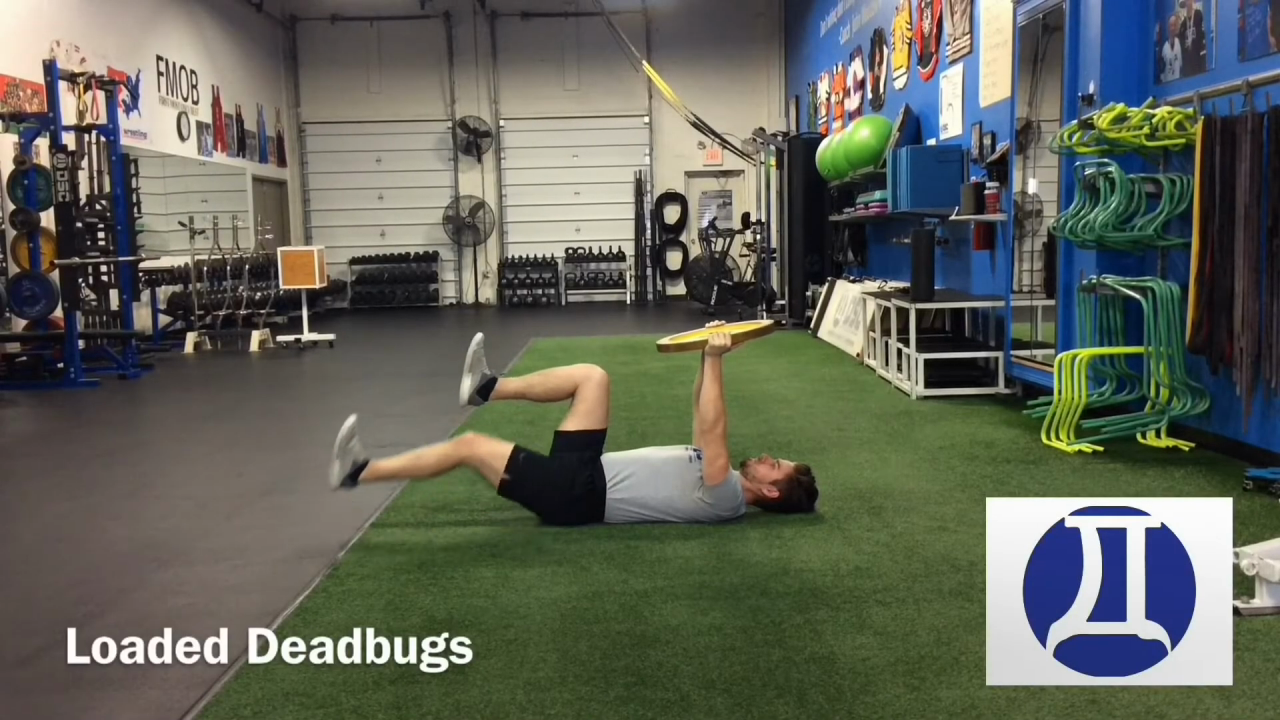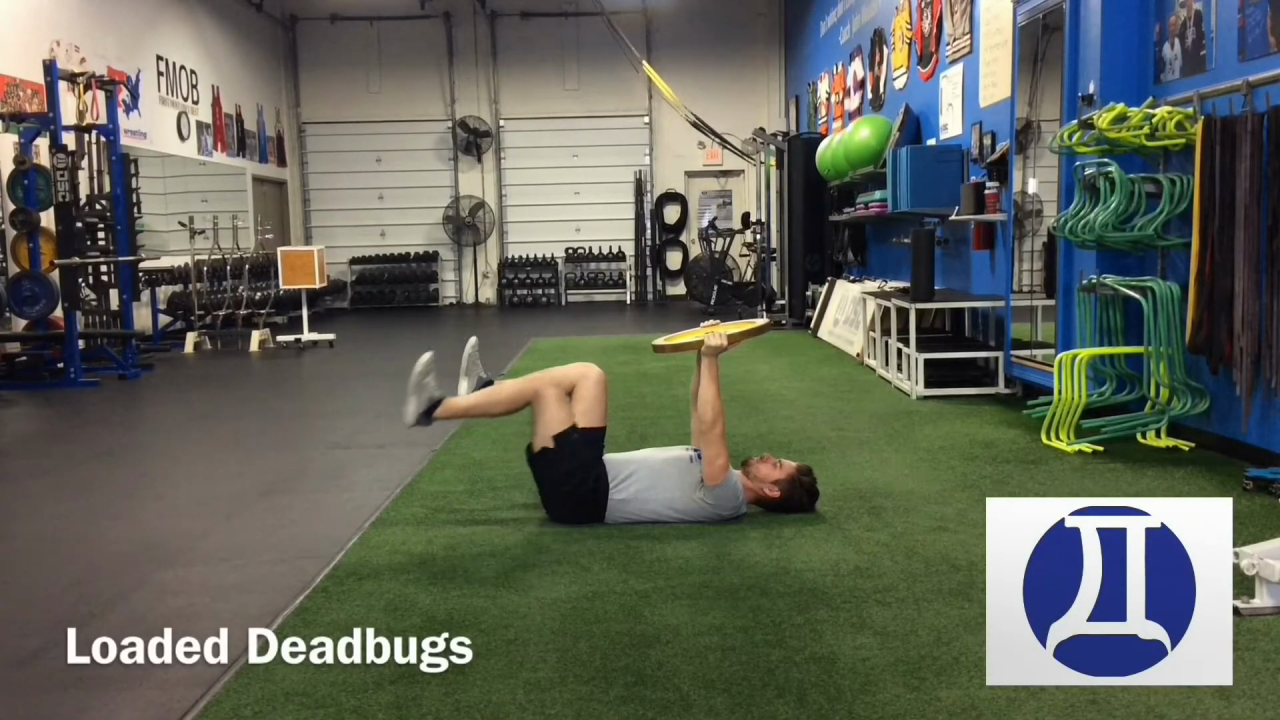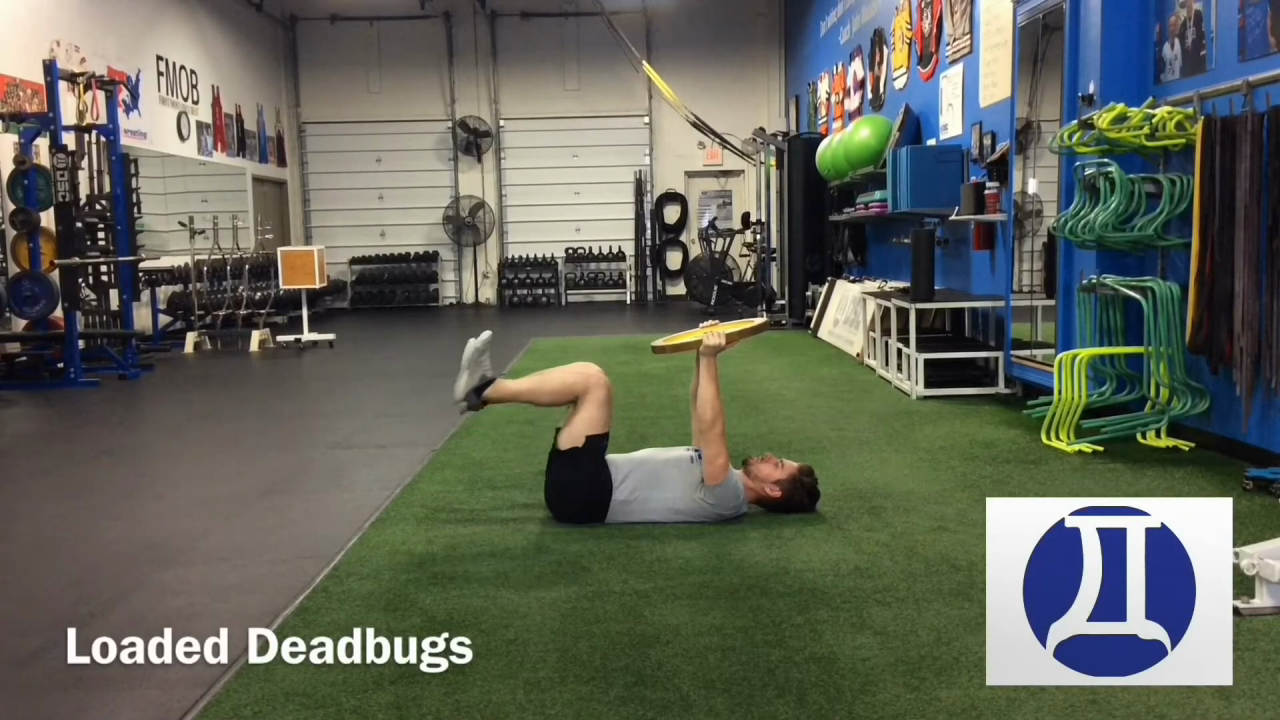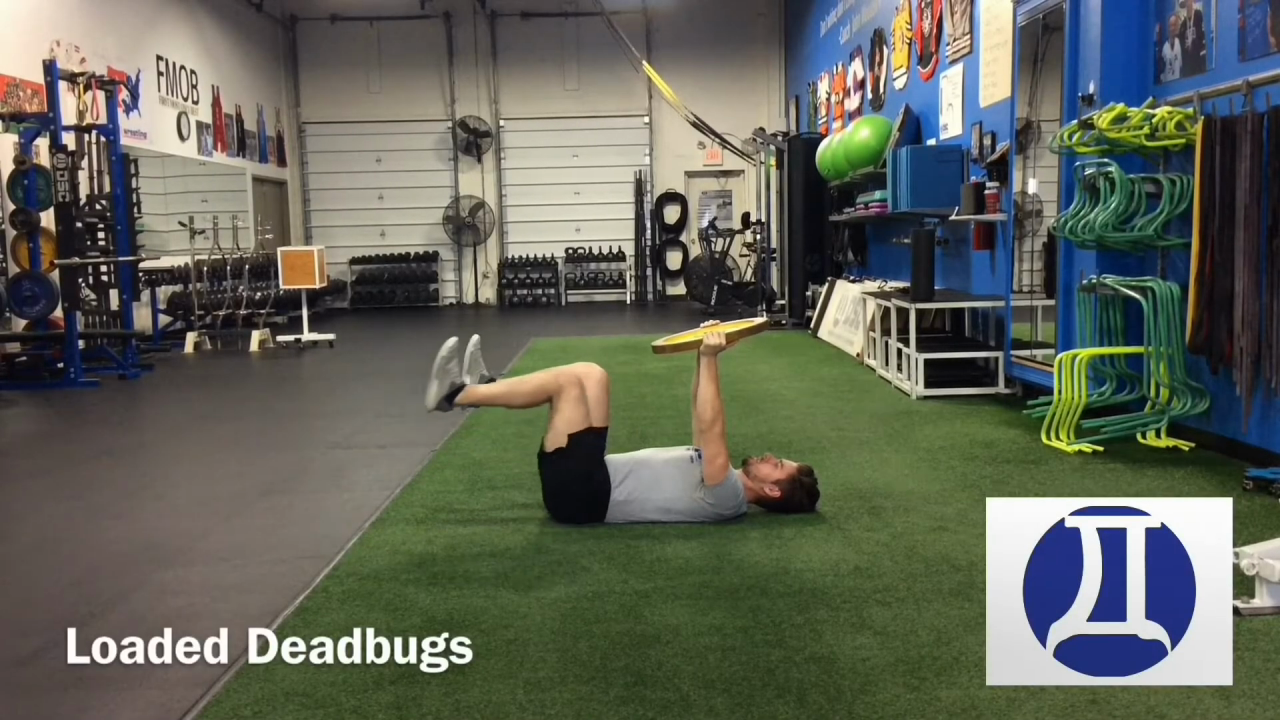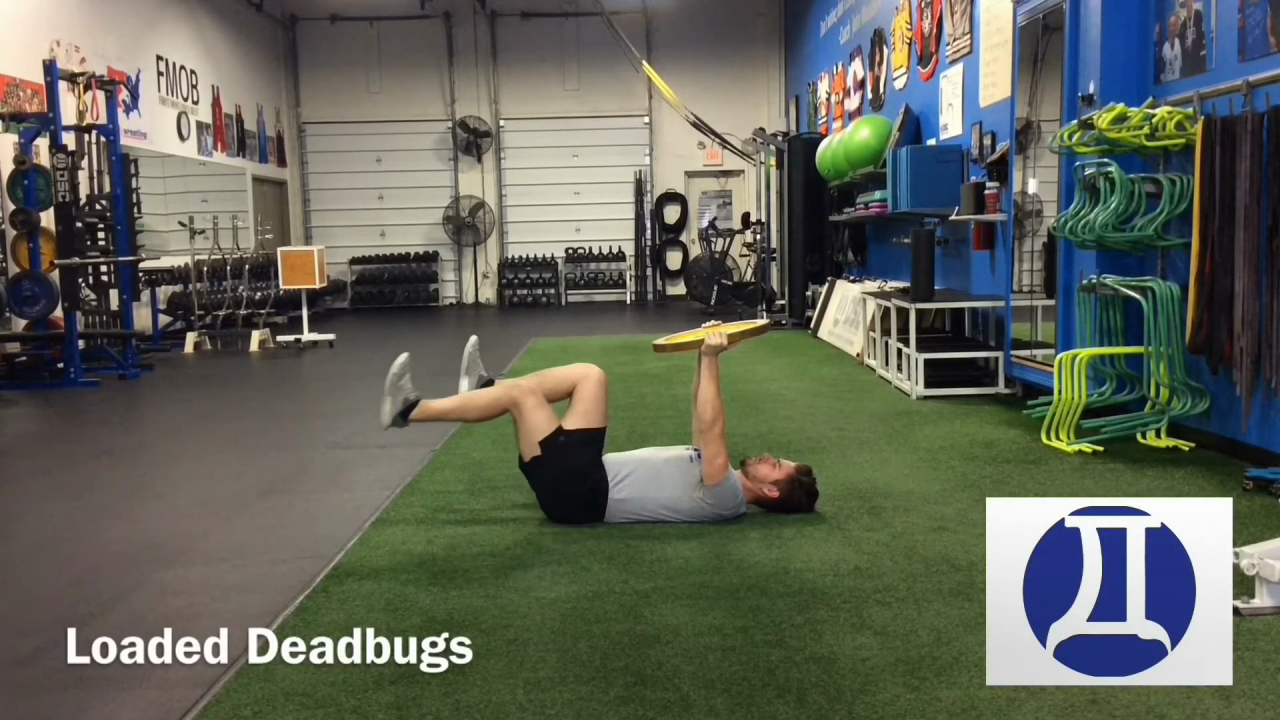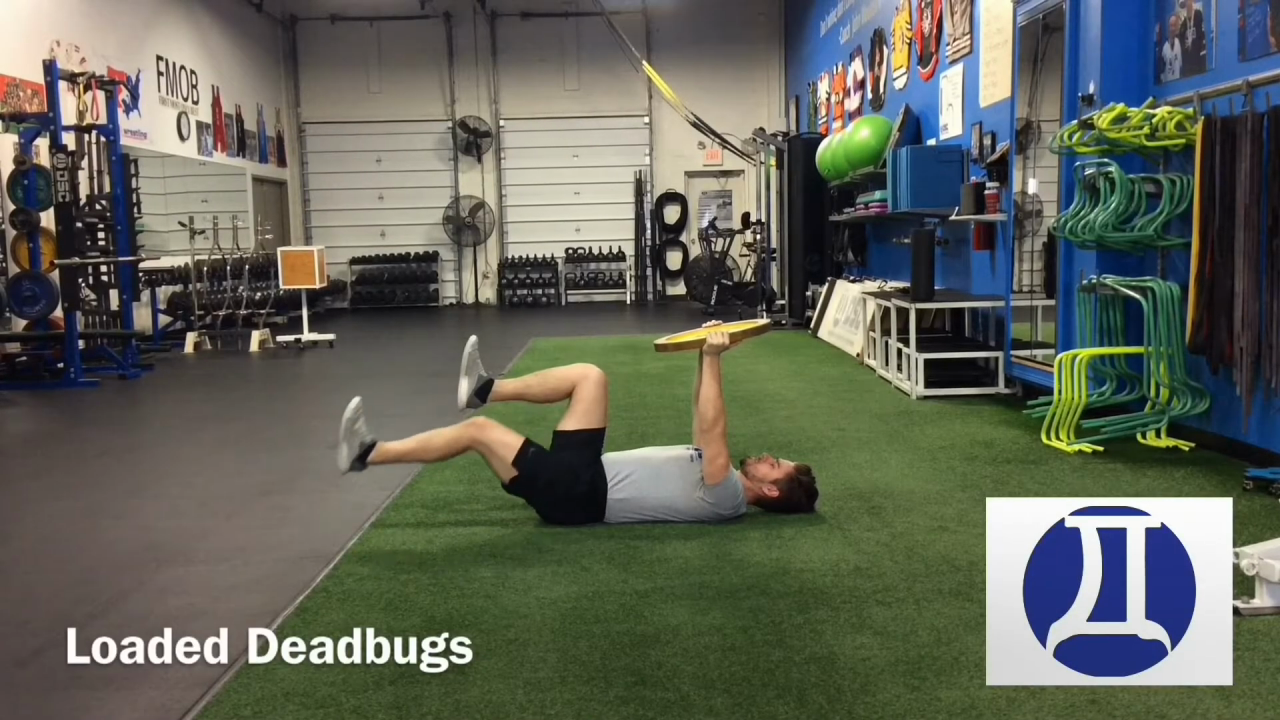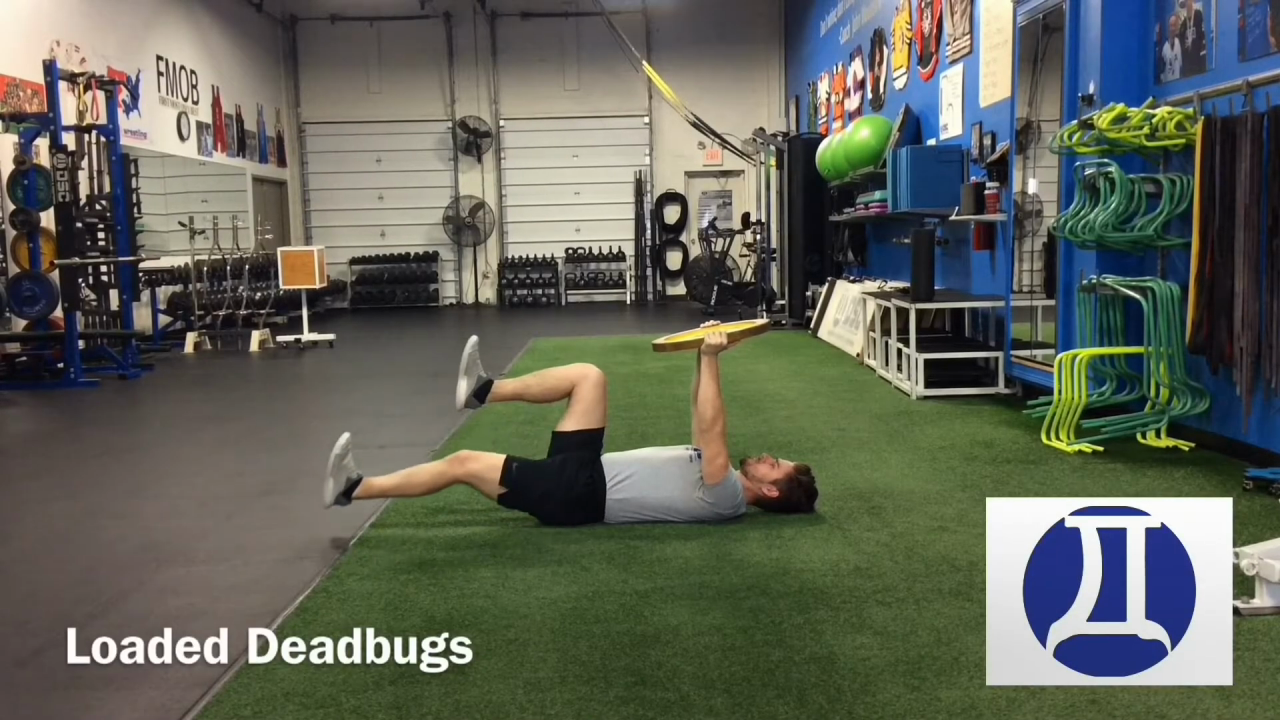
dt=0.4s
person 1, frame 1
left shoulder: (725, 496)
right shoulder: (725, 478)
left elbow: (712, 430)
right elbow: (703, 416)
left wrist: (714, 360)
right wrist: (709, 359)
left hip: (579, 494)
right hip: (586, 471)
left knee: (471, 446)
right knee: (592, 376)
left ankle: (362, 472)
right ankle: (489, 388)
person 1, frame 2
left shoulder: (726, 498)
right shoulder: (725, 479)
left elbow: (710, 430)
right elbow: (702, 422)
left wrist: (711, 361)
right wrist: (703, 360)
left hip: (582, 494)
right hip: (595, 473)
left knee: (544, 387)
right knee: (588, 374)
left ankle: (433, 409)
right ankle: (486, 391)
person 1, frame 3
left shoulder: (726, 496)
right shoulder: (727, 479)
left elbow: (710, 431)
right elbow: (704, 423)
left wrist: (709, 361)
right wrist: (704, 359)
left hip: (583, 495)
right hip: (597, 479)
left knee: (593, 383)
right knee: (588, 374)
left ankle: (484, 389)
right ankle: (491, 390)
person 1, frame 4
left shoulder: (726, 497)
right shoulder: (725, 480)
left elbow: (710, 431)
right elbow: (706, 430)
left wrist: (709, 360)
right wrist: (703, 358)
left hip: (583, 496)
right hip: (594, 477)
left knee: (567, 381)
right knee: (590, 375)
left ankle: (455, 395)
right ankle: (485, 388)
person 1, frame 5
left shoulder: (726, 497)
right shoulder: (725, 480)
left elbow: (711, 431)
right elbow: (705, 425)
left wrist: (711, 360)
right wrist: (704, 359)
left hip: (578, 494)
right hip: (589, 473)
left knee: (522, 394)
right knee: (590, 374)
left ankle: (410, 410)
right ankle: (485, 389)
person 1, frame 6
left shoulder: (726, 497)
right shoulder: (723, 480)
left elbow: (712, 430)
right elbow: (703, 419)
left wrist: (712, 360)
right wrist: (704, 359)
left hip: (578, 494)
right hip: (586, 472)
left knee: (479, 430)
right knee: (589, 375)
left ankle: (368, 453)
right ankle: (486, 388)
person 1, frame 7
left shoulder: (725, 497)
right shoulder: (722, 479)
left elbow: (711, 430)
right elbow: (703, 421)
left wrist: (710, 359)
right wrist: (702, 356)
left hip: (578, 495)
right hip: (585, 471)
left knee: (464, 462)
right knee: (588, 375)
left ankle: (354, 488)
right ankle: (485, 390)
